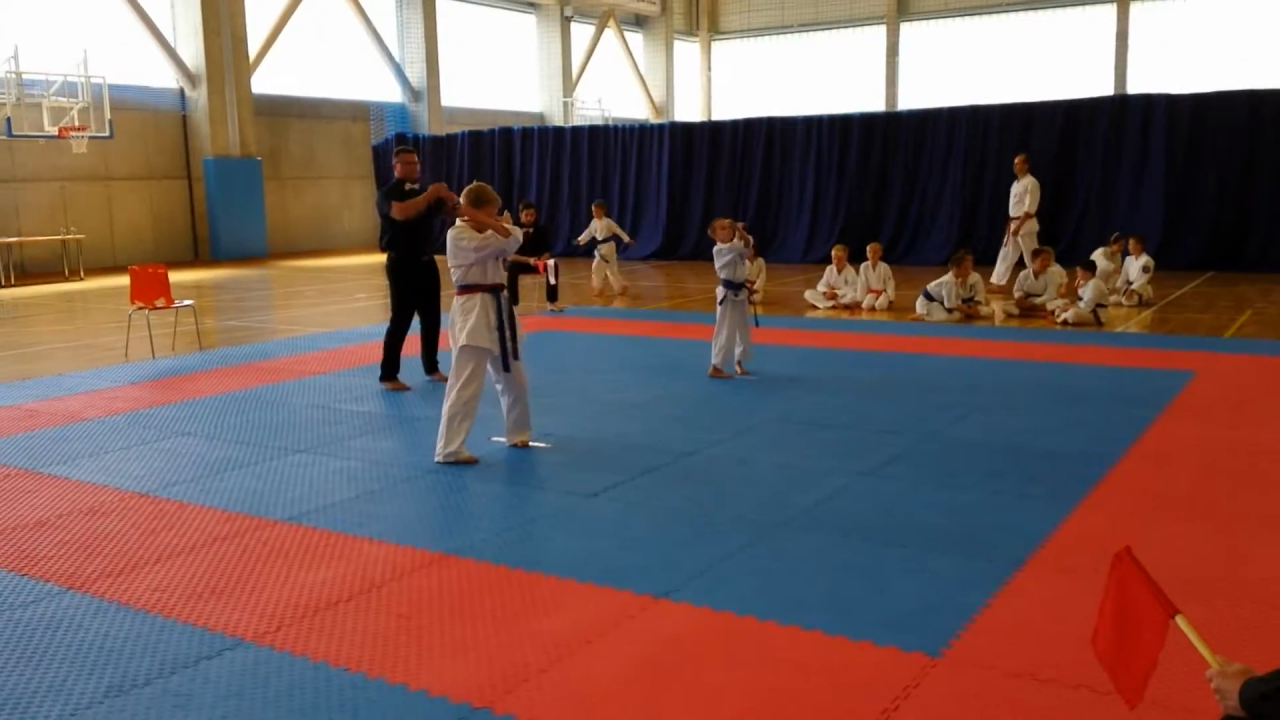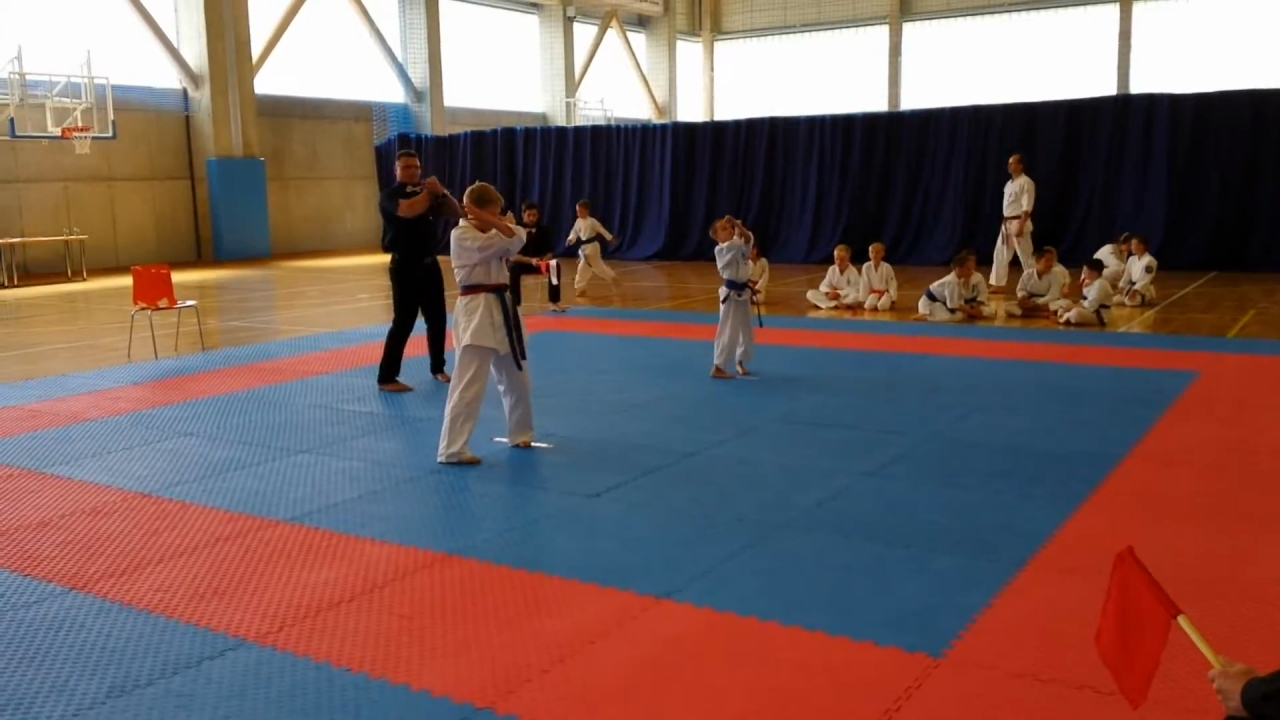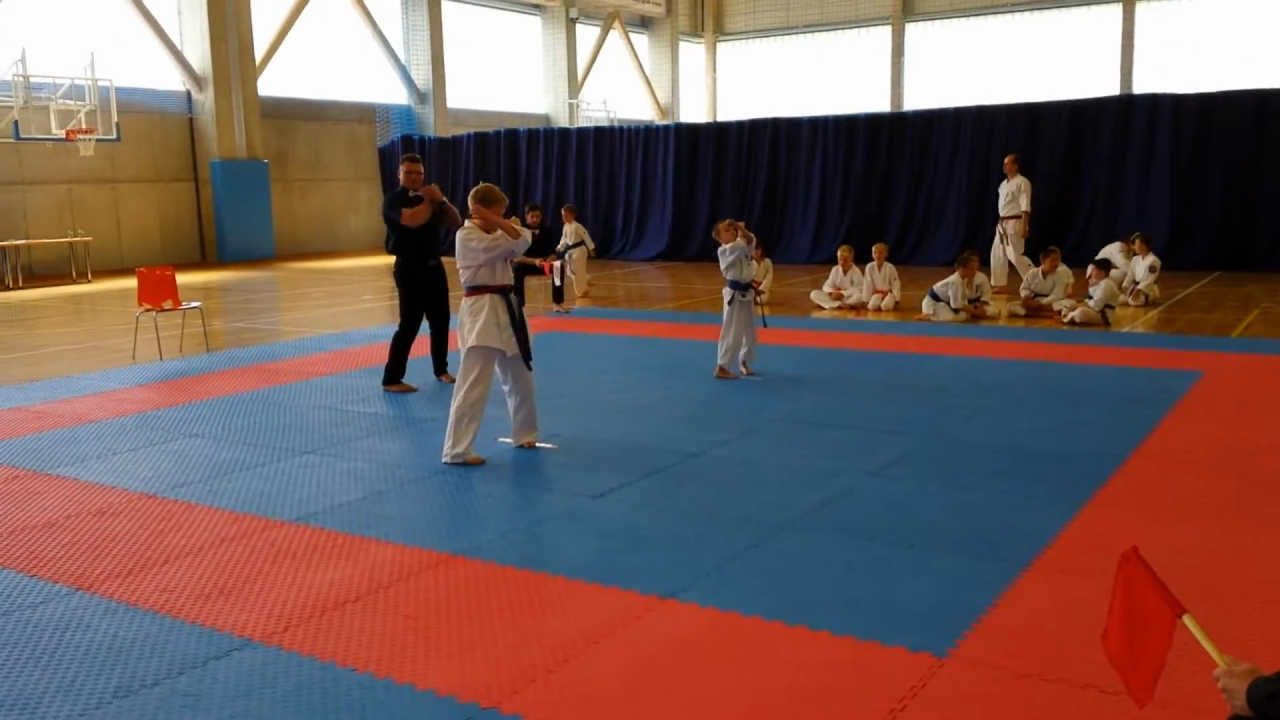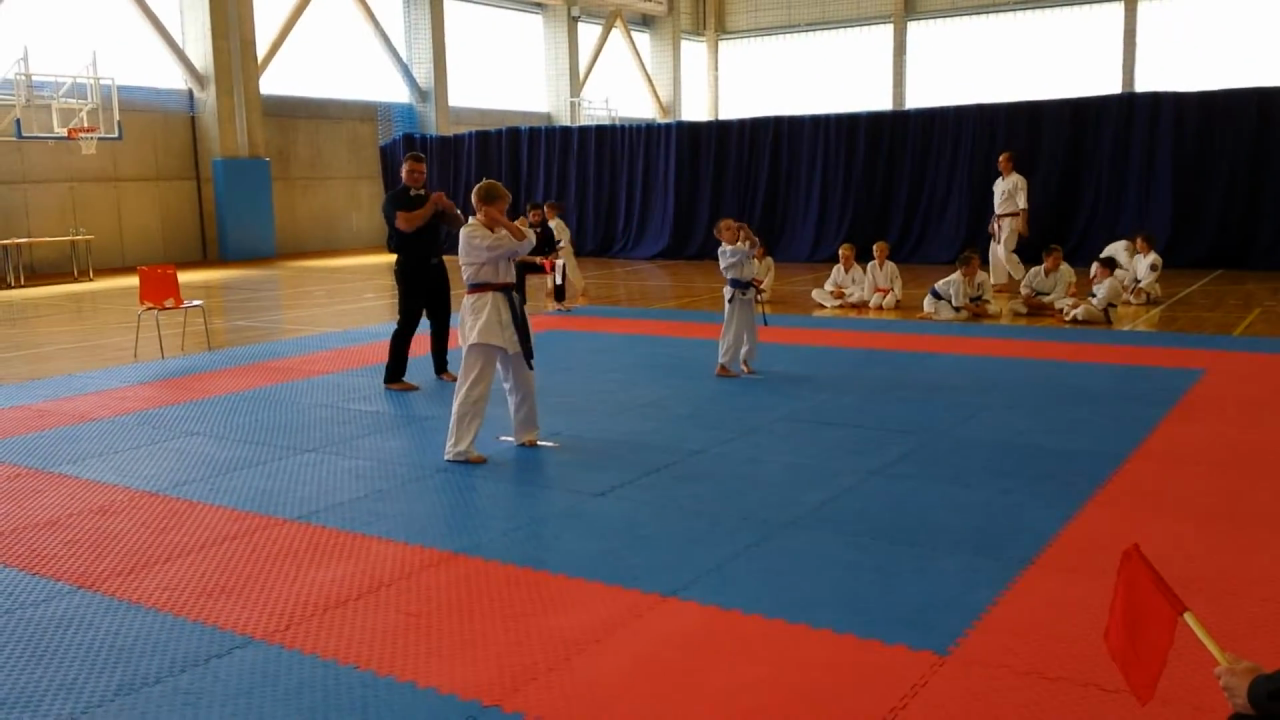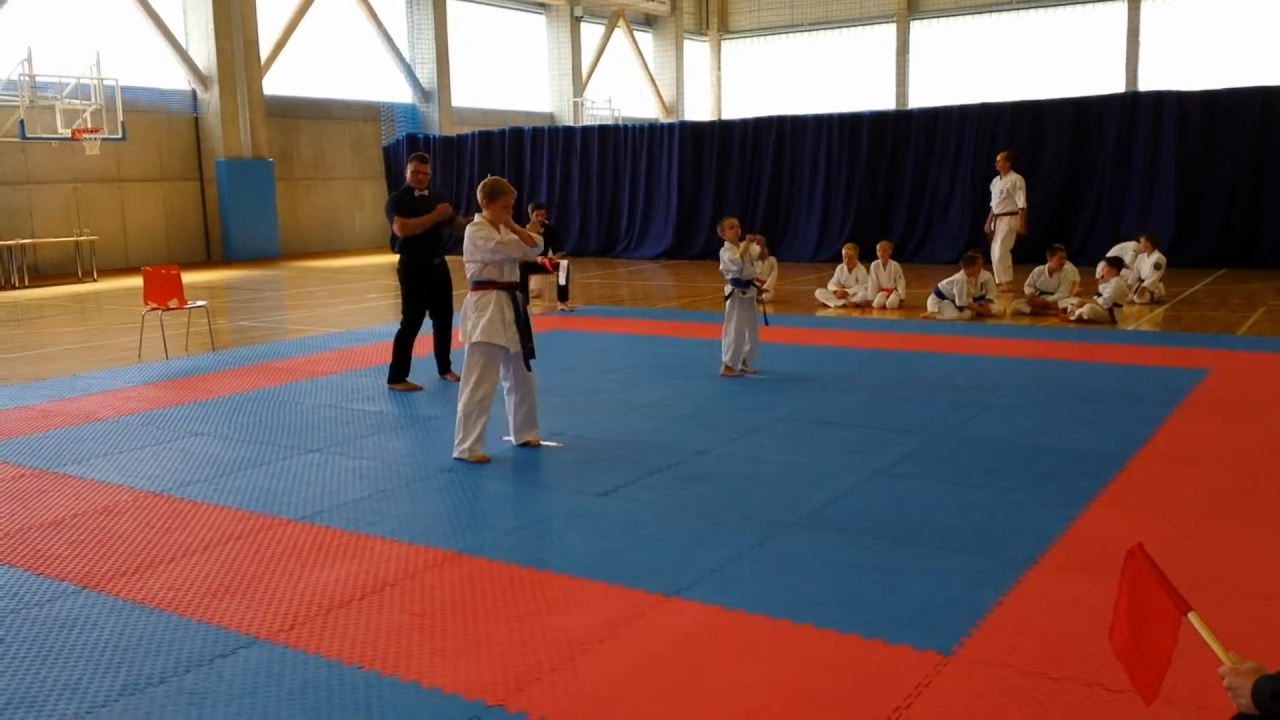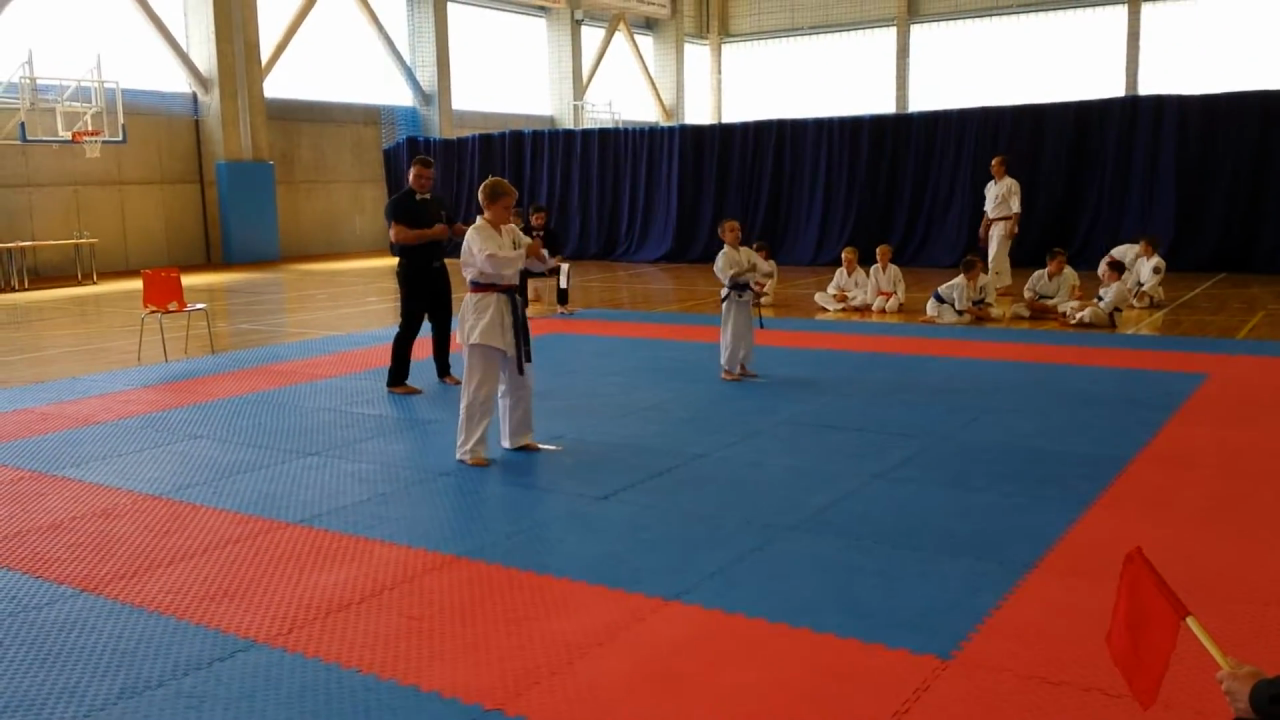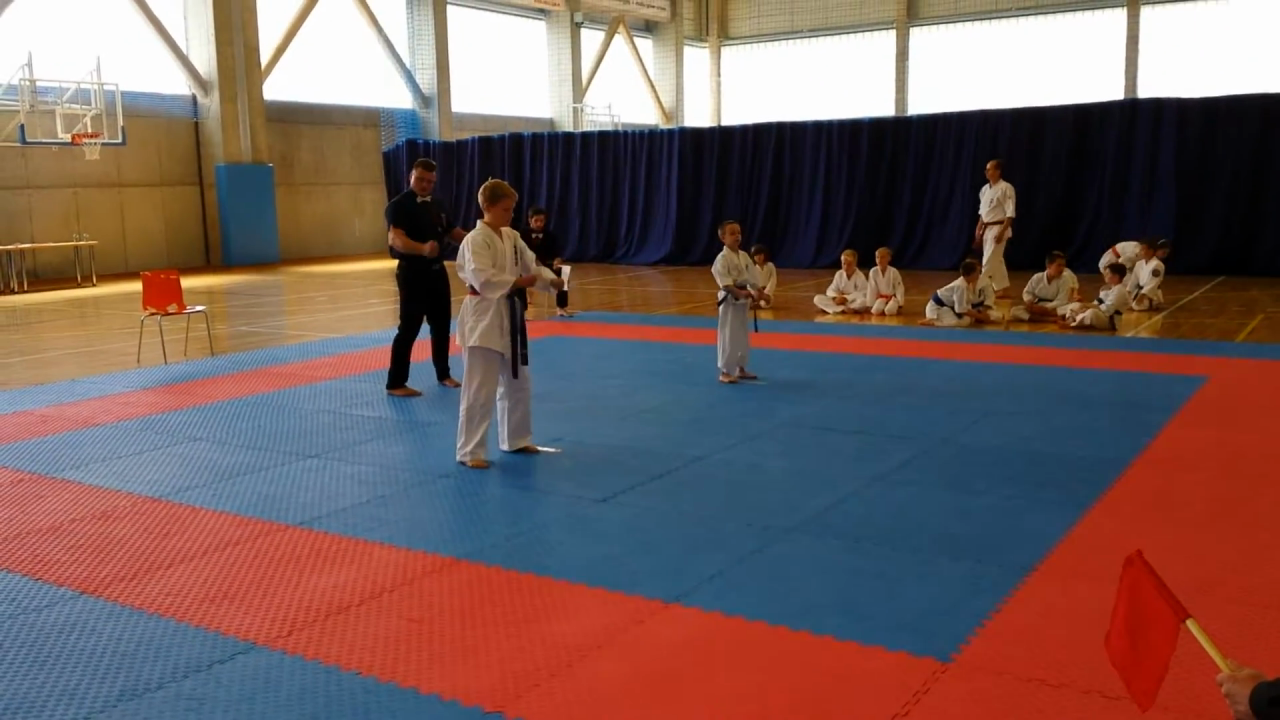
dt=0.1s
person 1, frame 1
left shoulder: (487, 234)
right shoulder: (458, 235)
left elbow: (514, 239)
right elbow: (499, 243)
left wrist: (490, 223)
right wrist: (485, 224)
left hip: (496, 310)
right hip: (472, 313)
left knee: (513, 378)
right knee: (466, 384)
left ankle: (518, 432)
right ankle: (449, 449)
person 1, frame 2
left shoulder: (489, 234)
right shoulder: (461, 235)
left elbow: (517, 239)
right elbow: (503, 243)
left wrist: (493, 222)
right wrist: (489, 223)
left hip: (500, 309)
right hip: (476, 313)
left knee: (516, 378)
right knee: (469, 384)
left ankle: (520, 433)
right ankle: (452, 450)
person 1, frame 3
left shoulder: (494, 234)
right shoulder: (466, 236)
left elbow: (523, 241)
right elbow: (510, 243)
left wrist: (499, 222)
right wrist: (494, 225)
left hip: (506, 310)
right hip: (481, 314)
left knee: (521, 379)
right knee: (474, 385)
left ankle: (524, 433)
right ankle: (457, 450)
person 1, frame 4
left shoulder: (498, 232)
right shoulder: (470, 233)
left elbow: (527, 241)
right elbow: (512, 245)
left wrist: (504, 222)
right wrist: (497, 224)
left hip: (508, 308)
right hip: (483, 311)
left knee: (522, 377)
right knee: (475, 383)
left ankle: (526, 432)
right ankle: (459, 448)
person 1, frame 5
left shoulder: (507, 229)
right shoulder: (476, 231)
left elbow: (536, 246)
right elbow: (501, 250)
left wrist: (519, 229)
right wrist: (521, 236)
left hip: (511, 305)
right hip: (484, 308)
left knee: (521, 376)
right knee: (480, 382)
left ankle: (523, 433)
right ankle: (468, 447)
person 1, frame 6
left shoulder: (511, 232)
right shoulder: (477, 234)
left elbow: (537, 261)
right elbow: (494, 261)
left wrist: (537, 254)
right wrist: (525, 252)
left hip: (509, 309)
right hip: (484, 310)
left knee: (517, 380)
right knee: (480, 385)
left ankle: (516, 436)
right ankle: (470, 449)
person 1, frame 7
left shoulder: (512, 237)
right shoulder: (477, 239)
left elbow: (531, 267)
right elbow: (480, 276)
left wrist: (552, 280)
right wrist: (516, 281)
left hip: (508, 315)
right hip: (484, 315)
left knee: (517, 383)
right knee: (480, 388)
left ankle: (516, 439)
right ankle: (470, 451)
person 2, frame 1
left shoulder: (423, 191)
right shoulder: (388, 193)
left elbow: (453, 211)
right elbow: (401, 213)
left wrist: (446, 196)
right wrist: (429, 196)
left hip: (426, 262)
right hip: (402, 264)
left knee: (432, 316)
right knee: (401, 319)
left ankle: (432, 367)
right ankle: (389, 375)
person 2, frame 2
left shoulder: (427, 193)
right shoulder: (390, 196)
left elbow: (455, 212)
right elbow: (409, 210)
left wrist: (441, 192)
right wrist: (428, 194)
left hip: (429, 264)
right hip: (405, 267)
left knee: (437, 317)
right knee: (403, 322)
left ankle: (438, 368)
right ankle: (387, 377)
person 2, frame 3
left shoulder: (430, 197)
right shoulder: (393, 200)
left elbow: (454, 222)
right elbow: (413, 220)
left wrist: (440, 200)
right wrist: (430, 201)
left hip: (434, 267)
right hip: (409, 269)
left knee: (441, 320)
right knee: (410, 324)
left ankle: (441, 369)
right ankle: (392, 378)
person 2, frame 4
left shoulder: (430, 198)
right shoulder: (394, 199)
left elbow: (457, 224)
right elbow: (406, 225)
left wrist: (449, 207)
right wrist: (431, 206)
left hip: (435, 266)
right hip: (410, 268)
left knee: (441, 318)
right knee: (407, 322)
left ankle: (441, 368)
right ankle: (393, 377)
person 2, frame 5
left shoulder: (435, 199)
right shoulder: (398, 200)
left elbow: (456, 224)
right elbow: (401, 229)
left wrist: (469, 223)
right wrist: (435, 217)
left hip: (438, 265)
right hip: (413, 268)
left knee: (444, 318)
right knee: (411, 323)
left ankle: (444, 368)
right ankle: (396, 377)
person 2, frame 6
left shoulder: (436, 203)
right shoulder: (398, 203)
left elbow: (453, 229)
right elbow: (397, 236)
right wrist: (431, 233)
left hip: (437, 269)
right hip: (413, 271)
left knee: (443, 321)
right knee: (410, 326)
left ankle: (444, 371)
right ankle: (396, 381)
person 2, frame 7
left shoulder: (436, 206)
right shoulder: (399, 205)
left elbow: (452, 232)
right elbow: (395, 239)
right wrist: (421, 248)
left hip: (436, 271)
right hip: (413, 273)
left knee: (441, 324)
right knee: (408, 327)
left ankle: (443, 373)
right ankle: (396, 383)
